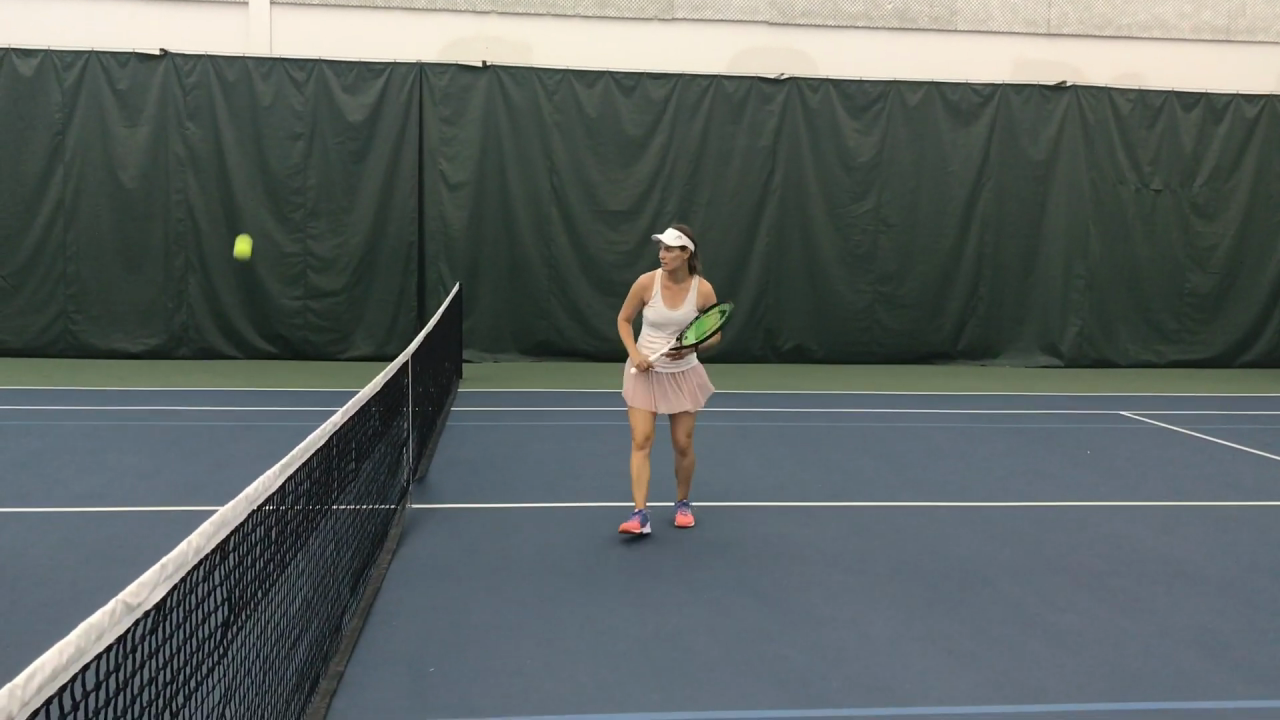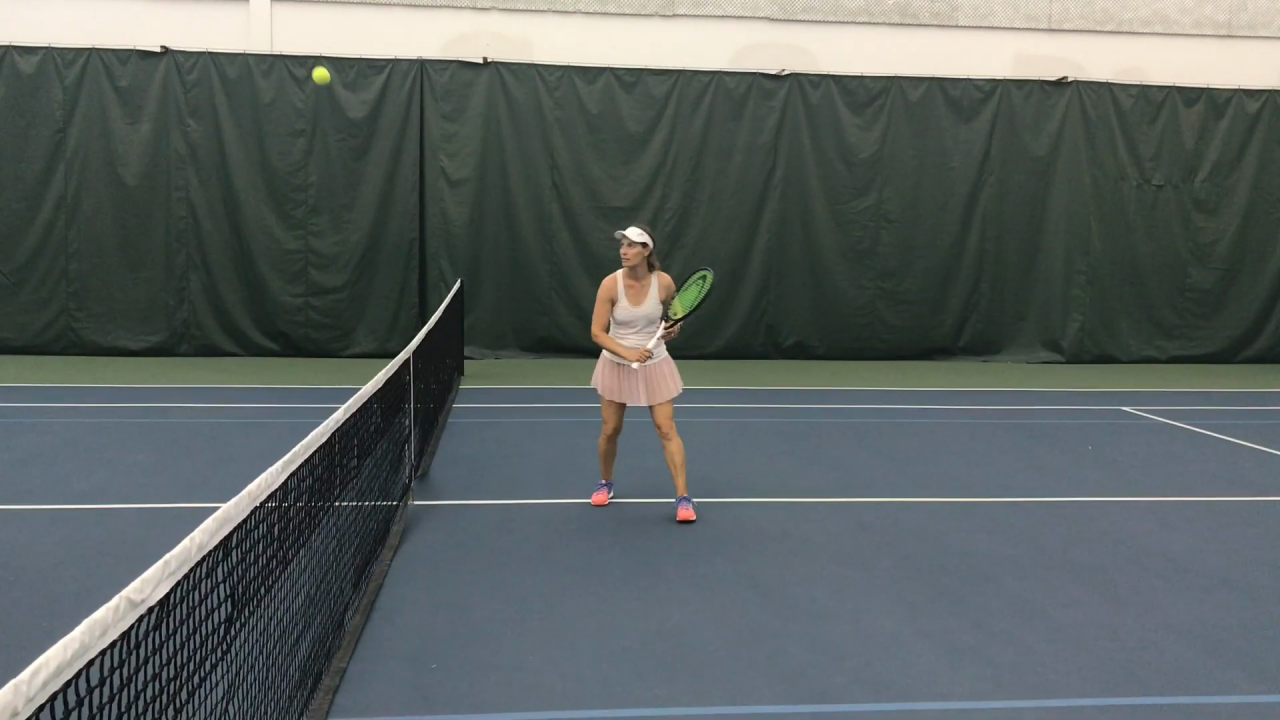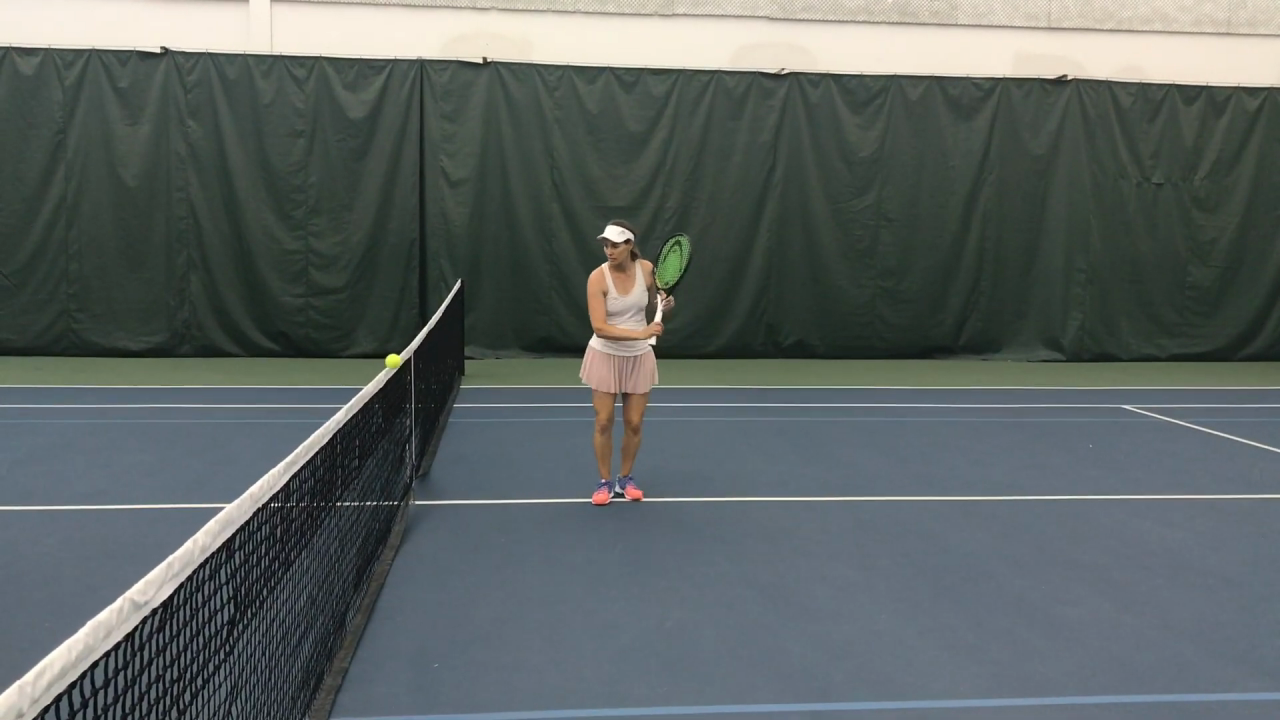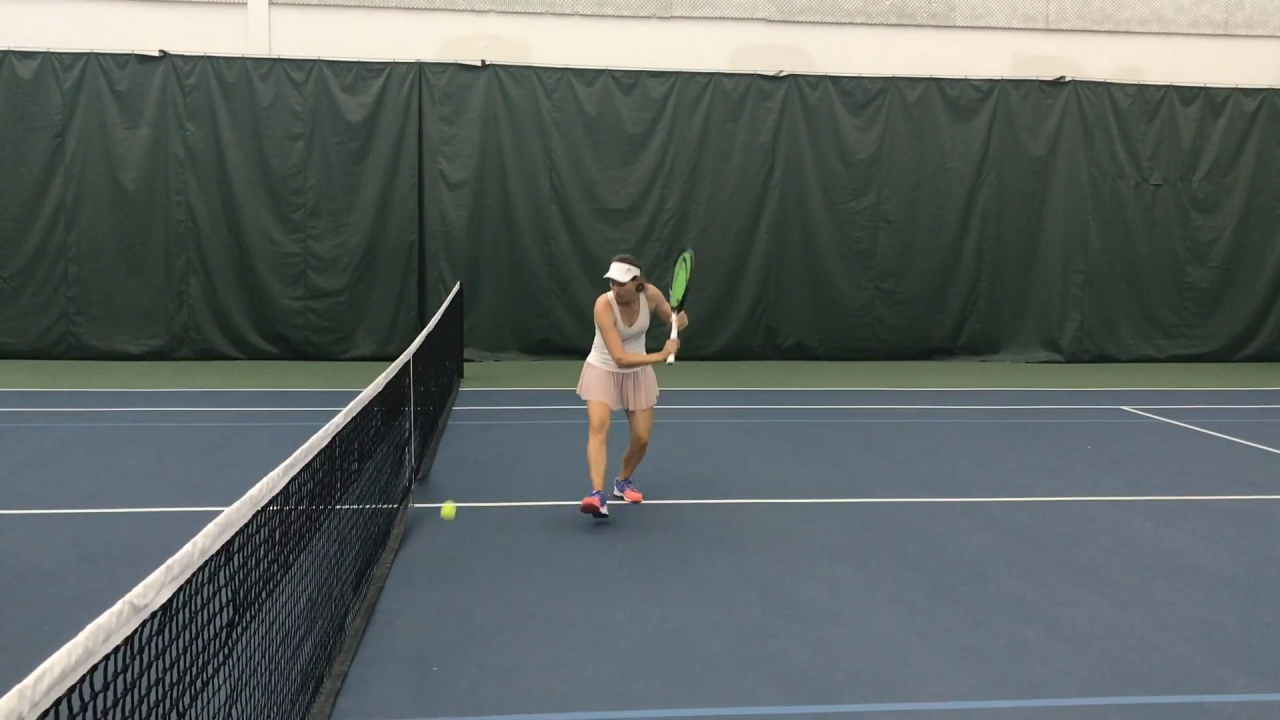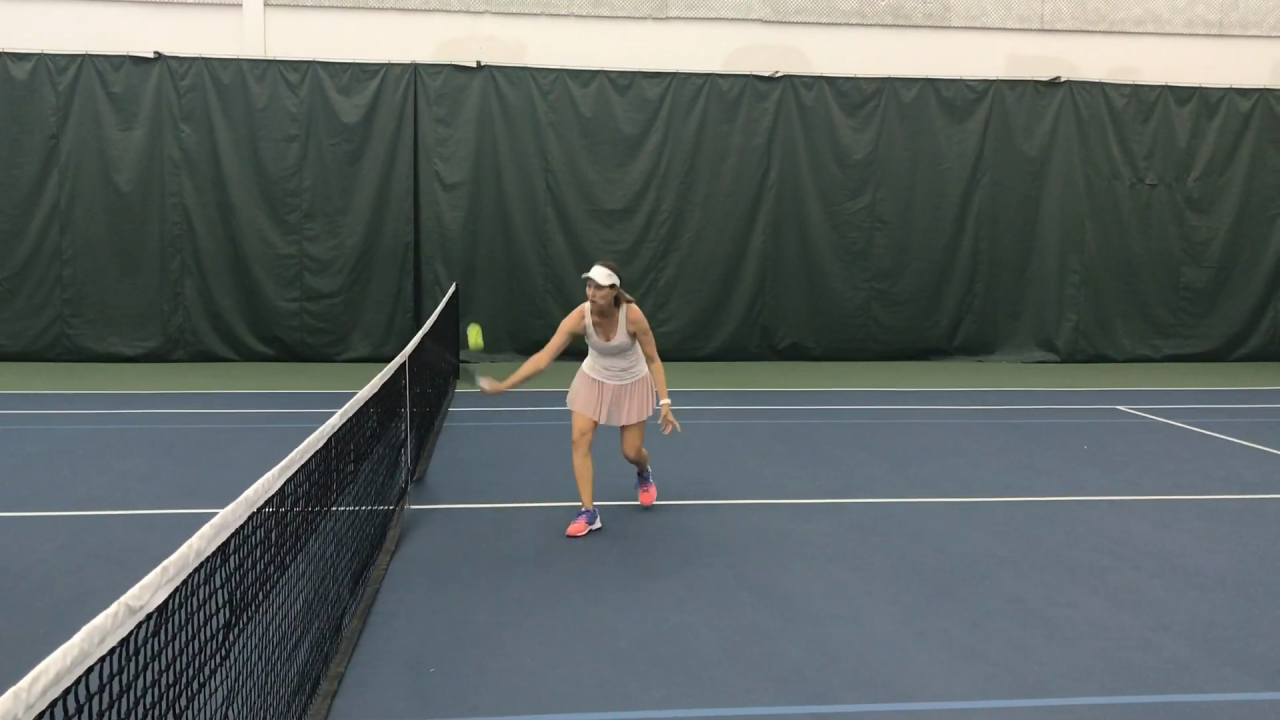
dt=0.5s
person 1, frame 1
left shoulder: (703, 290)
right shoulder: (646, 282)
left elbow: (714, 335)
right elbow: (624, 320)
left wrist: (692, 347)
right wrist: (635, 354)
left hip: (682, 374)
right hip: (646, 373)
left knee: (683, 445)
right knee: (641, 442)
left ankle: (683, 503)
right ankle: (640, 514)
person 1, frame 2
left shoulder: (664, 283)
right shoulder: (610, 284)
right elbow: (598, 333)
left wrist: (673, 329)
right wrist: (628, 354)
left hip: (656, 364)
right hip: (617, 365)
left knee: (667, 431)
right knee: (610, 430)
left ankle: (683, 498)
right ankle: (605, 483)
person 1, frame 3
left shoulder: (646, 269)
right shoulder: (598, 278)
right elbow: (599, 328)
left wrist: (664, 303)
right wrist: (640, 334)
left hip: (639, 357)
right hip: (605, 356)
left knee: (634, 424)
right knee: (604, 423)
left ankle: (626, 478)
right ankle: (605, 482)
person 1, frame 4
left shoulder: (651, 295)
right shoulder: (603, 306)
left elbow: (671, 318)
right elbow: (619, 358)
left wrist: (680, 322)
right wrist: (659, 356)
left hip: (639, 369)
right hip: (603, 369)
left knee: (641, 437)
right knee: (598, 426)
left ankle: (622, 482)
right ankle: (598, 495)
person 1, frame 5
left shoulder: (633, 315)
right shoulder: (578, 317)
left elbow: (653, 360)
right elbow: (544, 356)
left wrist: (665, 403)
right wrist: (505, 385)
left hip: (631, 383)
right hip: (593, 380)
left knee: (632, 453)
right knee: (580, 439)
left ankle: (644, 473)
right ankle: (588, 511)
